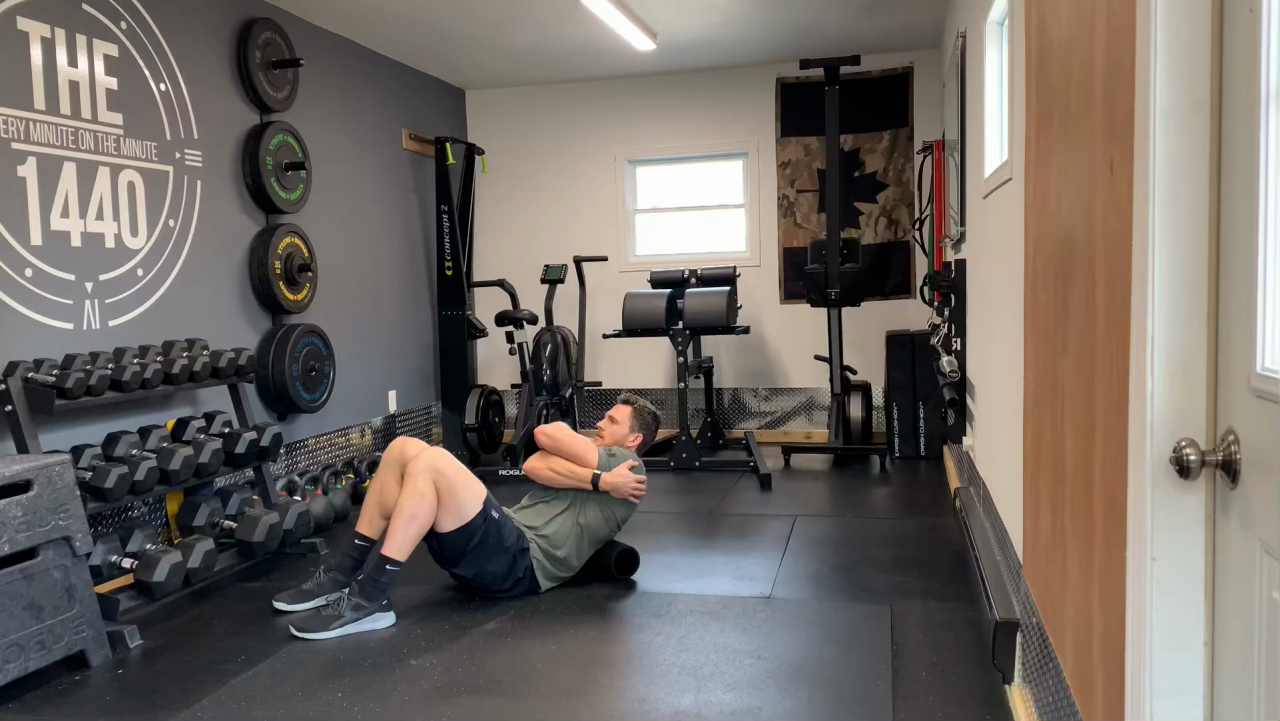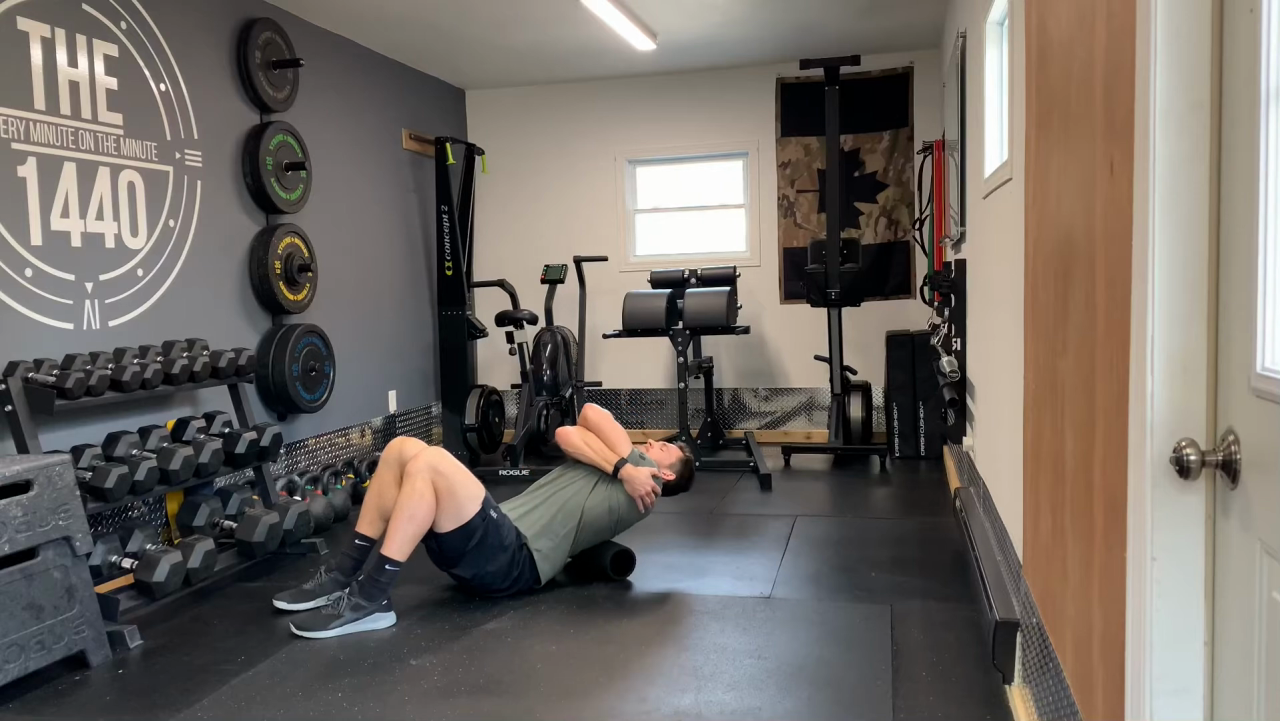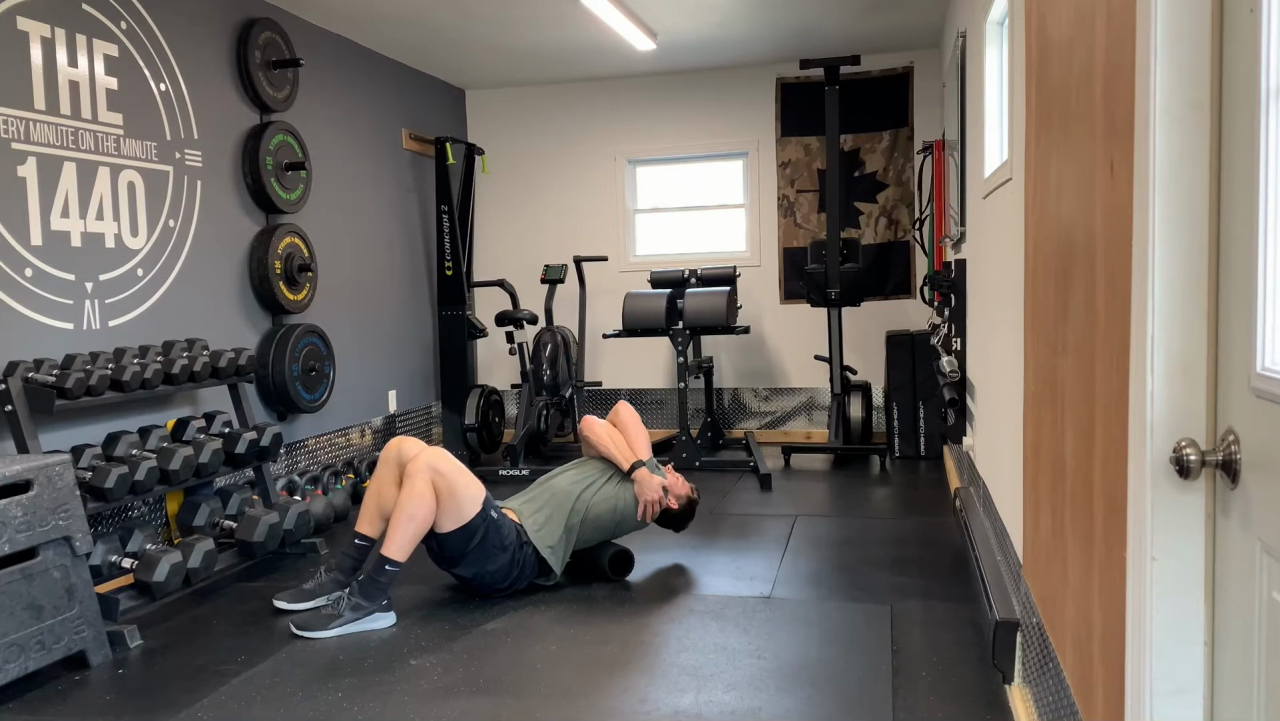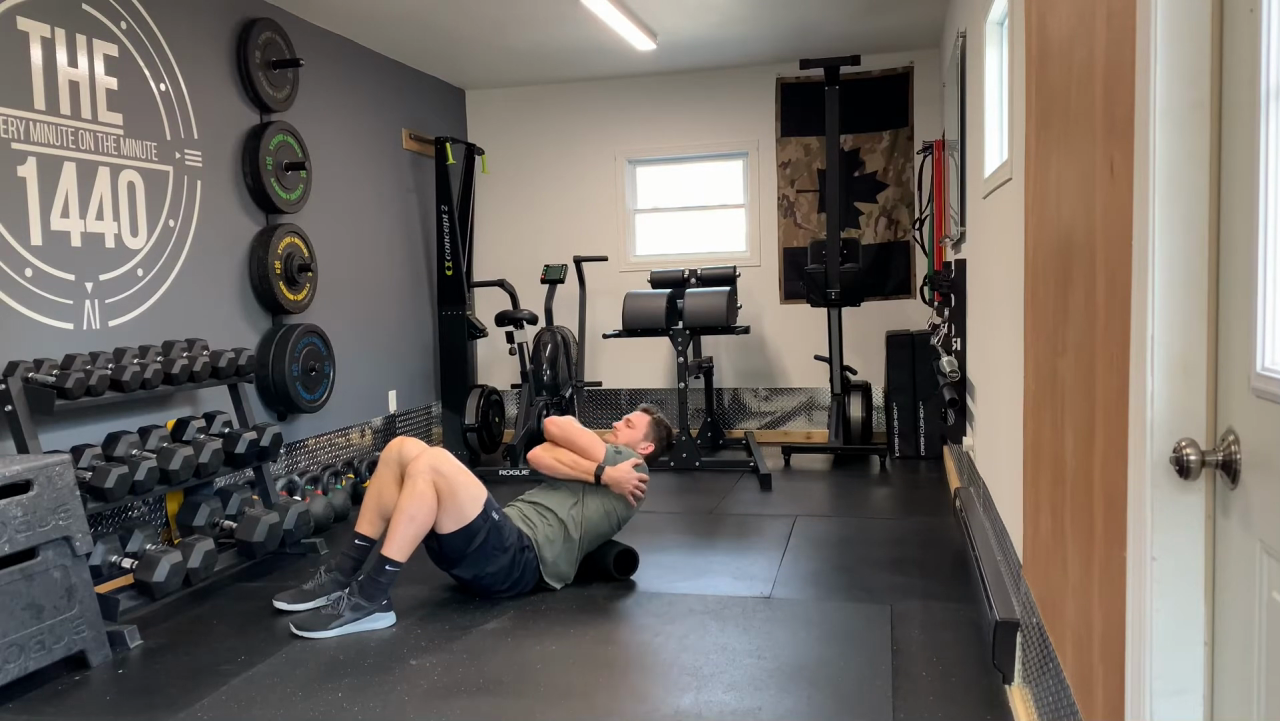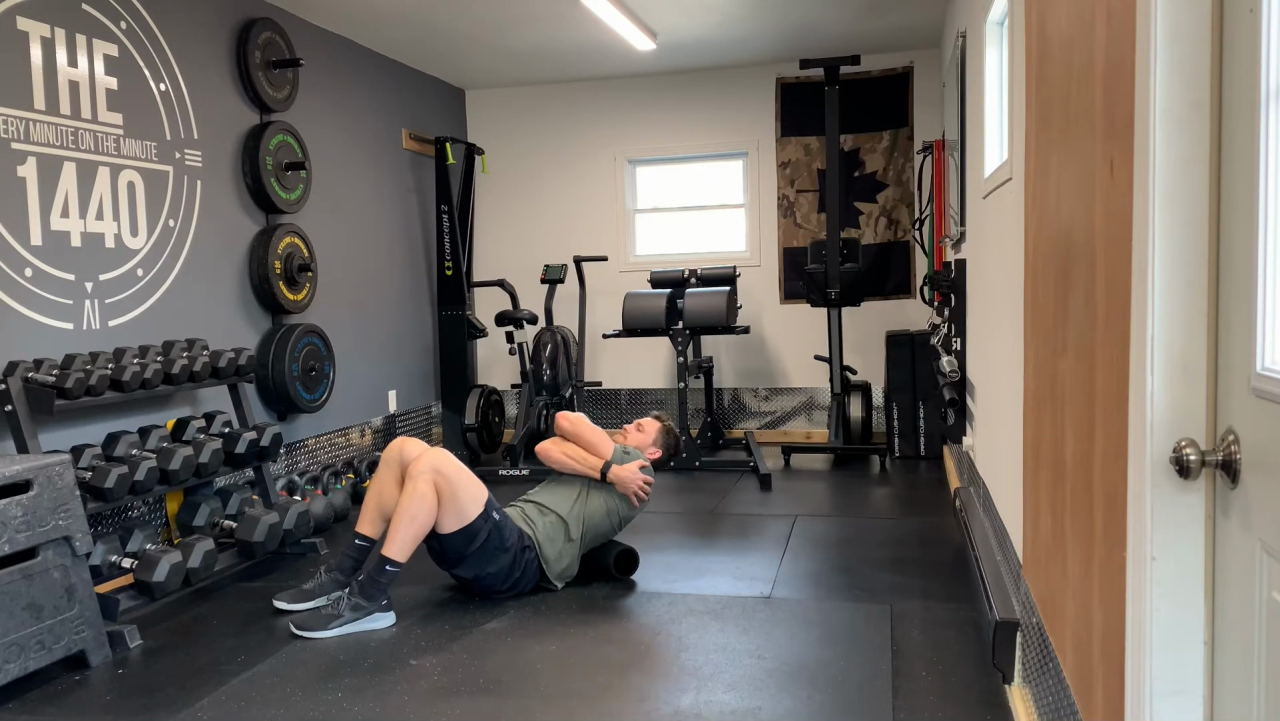
dt=1s
person 1, frame 1
left shoulder: (628, 468)
right shoulder: (604, 471)
left elbow: (548, 433)
right elbow: (535, 466)
right wrist: (599, 479)
left hip: (515, 563)
right hip: (494, 545)
left knee: (430, 462)
right knee: (406, 448)
left ankle: (370, 599)
right ankle: (344, 573)
person 1, frame 2
left shoulder: (641, 481)
right shoulder: (611, 468)
left elbow: (591, 413)
right elbow: (566, 435)
right wrist: (618, 465)
left hip: (509, 558)
right hip: (492, 538)
left knee: (428, 462)
right knee: (404, 449)
left ankle: (370, 599)
right ankle: (345, 573)
person 1, frame 3
left shoulder: (646, 485)
right shoulder: (620, 471)
right elbow: (590, 425)
right wrist: (635, 465)
left hip: (509, 554)
right hip: (492, 531)
left knee: (429, 463)
right knee: (401, 449)
left ankle: (369, 599)
right ankle: (345, 572)
person 1, frame 4
left shoulder: (630, 470)
right shoulder: (599, 469)
left elbow: (555, 426)
right elbow: (539, 456)
right wrist: (600, 474)
left hip: (513, 559)
right hip: (494, 542)
left knee: (432, 462)
right knee: (403, 448)
left ankle: (369, 599)
right ankle: (343, 574)
person 1, frame 5
left shoulder: (636, 472)
right shoulder: (612, 469)
left elbow: (566, 421)
right elbow: (547, 450)
right wrist: (606, 471)
left hip: (515, 558)
right hip: (498, 540)
left knee: (432, 462)
right knee: (403, 449)
left ankle: (370, 599)
right ankle: (343, 574)
